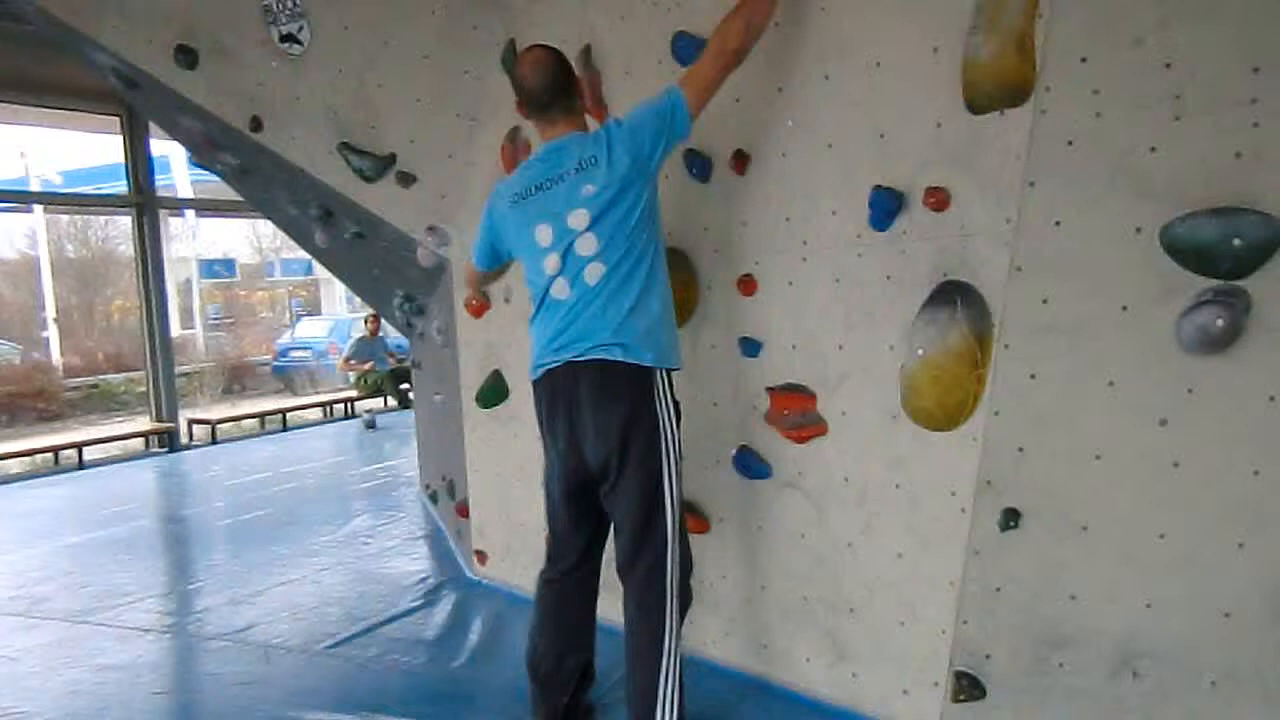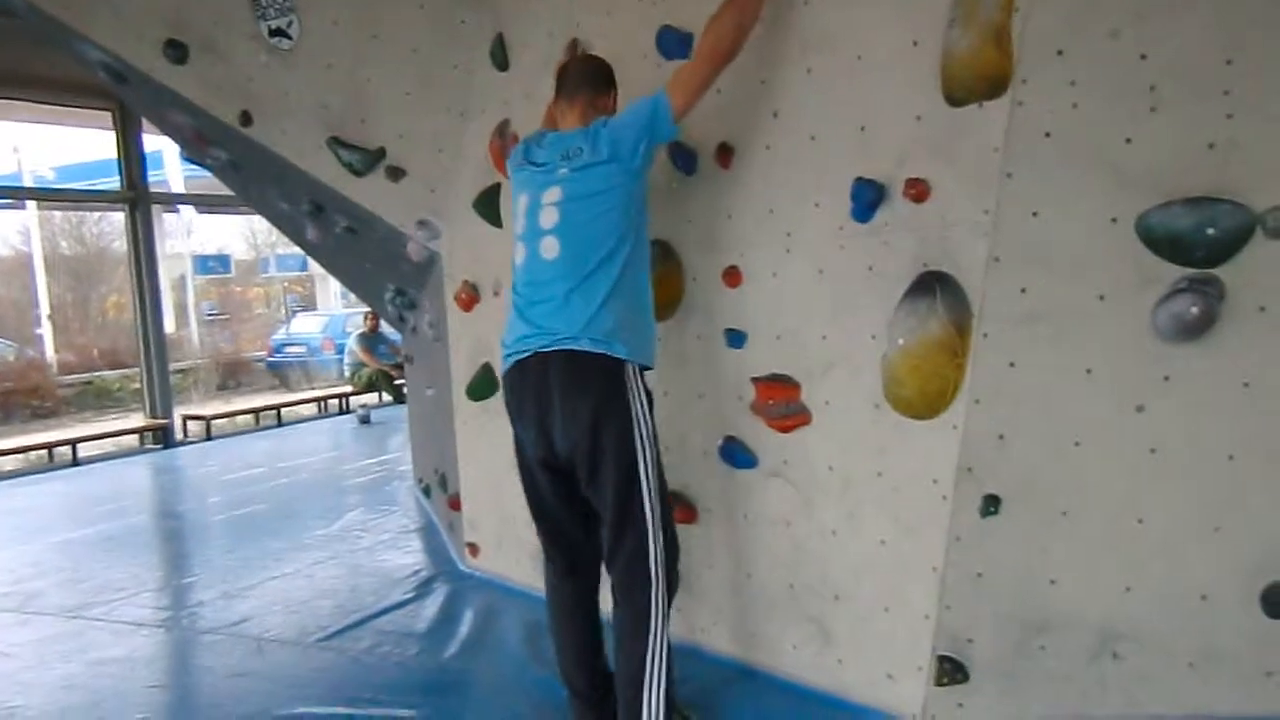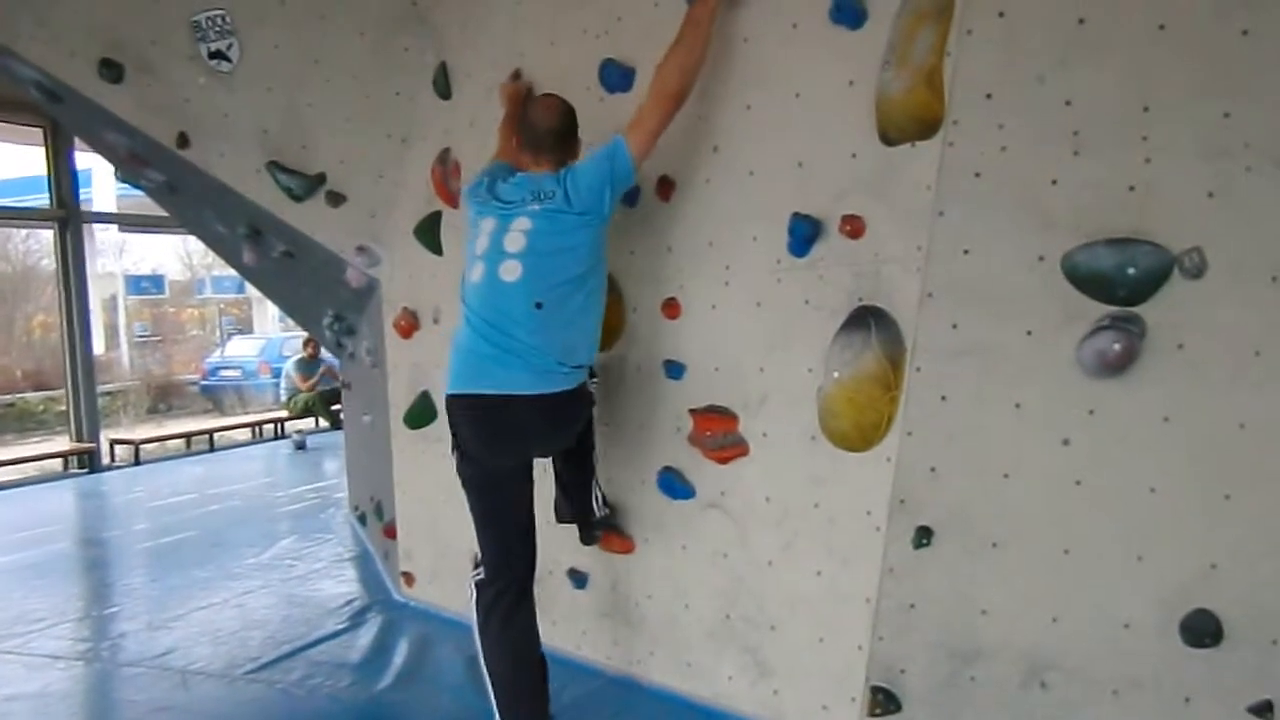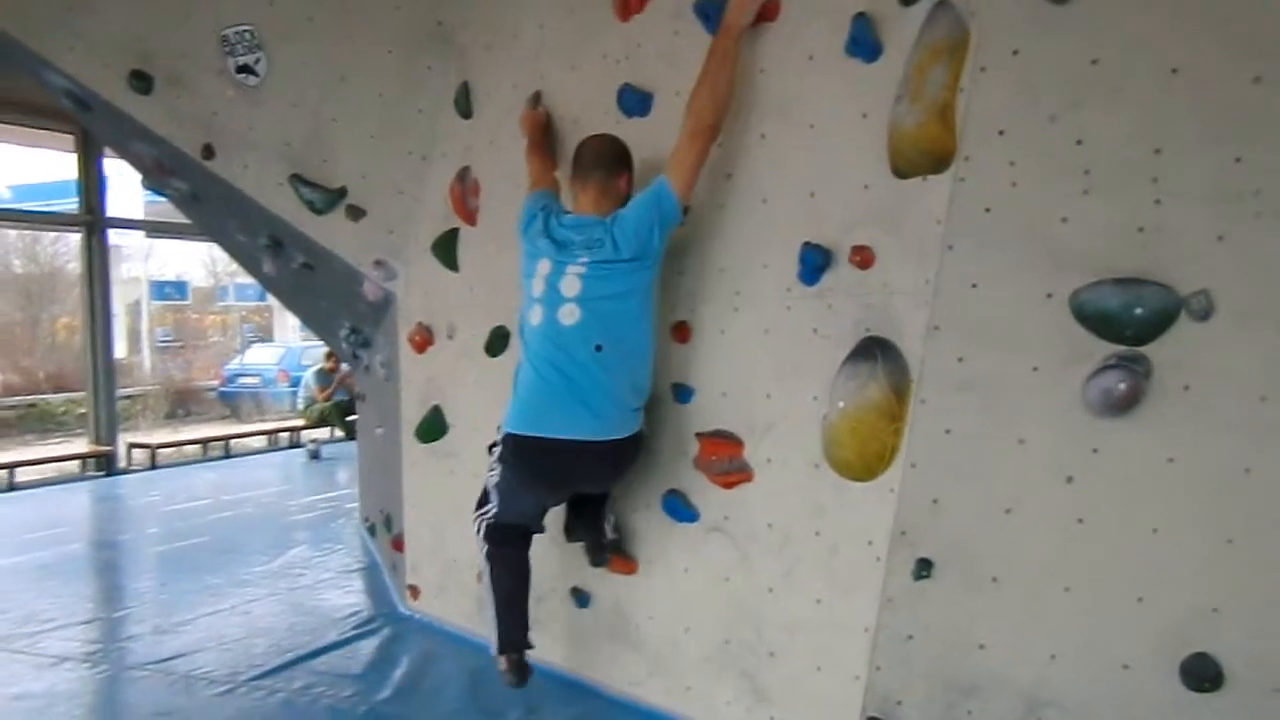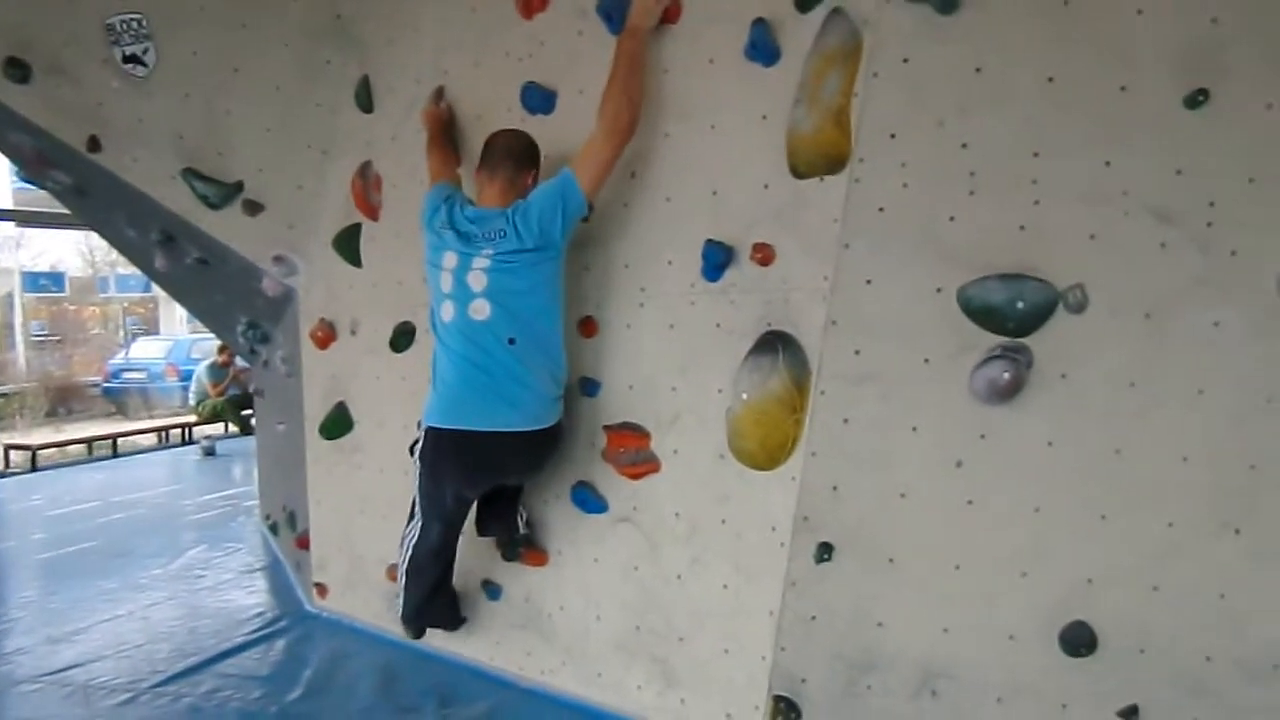
dt=1s
person 1, frame 1
left shoulder: (508, 195)
right shoulder: (626, 144)
left elbow: (476, 278)
left wrist: (481, 279)
left hip: (555, 391)
right hip: (626, 382)
left knee: (568, 553)
right knee: (654, 566)
person 1, frame 2
left shoulder: (525, 160)
right shoulder: (620, 141)
left wrist: (565, 77)
left hip: (525, 378)
right hip: (596, 373)
left knee: (568, 553)
right knee: (643, 556)
person 1, frame 3
left shoulder: (486, 194)
right shoulder: (586, 192)
left elbow: (508, 154)
right elbow: (667, 94)
left wrist: (512, 108)
left hip: (474, 407)
right hip: (550, 408)
left knee: (502, 575)
right ankle: (586, 511)
person 1, frame 4
left shoulder: (539, 229)
right shoulder: (635, 234)
left elbow: (541, 166)
right elbow: (700, 130)
left wrist: (536, 134)
left hip: (530, 446)
right hip: (611, 449)
left knee: (502, 521)
left ankle: (510, 644)
right ankle: (593, 529)
person 1, frame 5
left shoulder: (442, 222)
right shoulder: (539, 225)
left elbow: (441, 162)
right elbow: (614, 130)
left wrist: (438, 126)
left hip: (452, 435)
right hip: (531, 438)
left knee: (432, 529)
left ankle: (421, 614)
right ankle: (505, 523)
